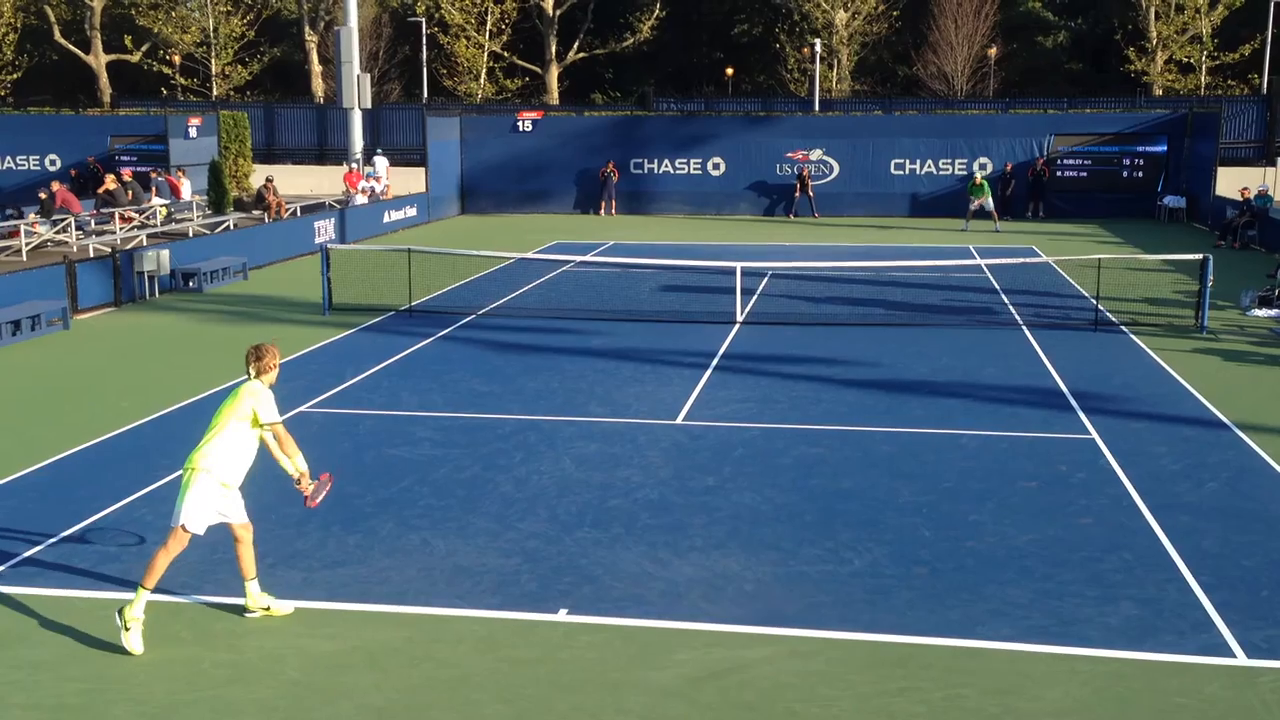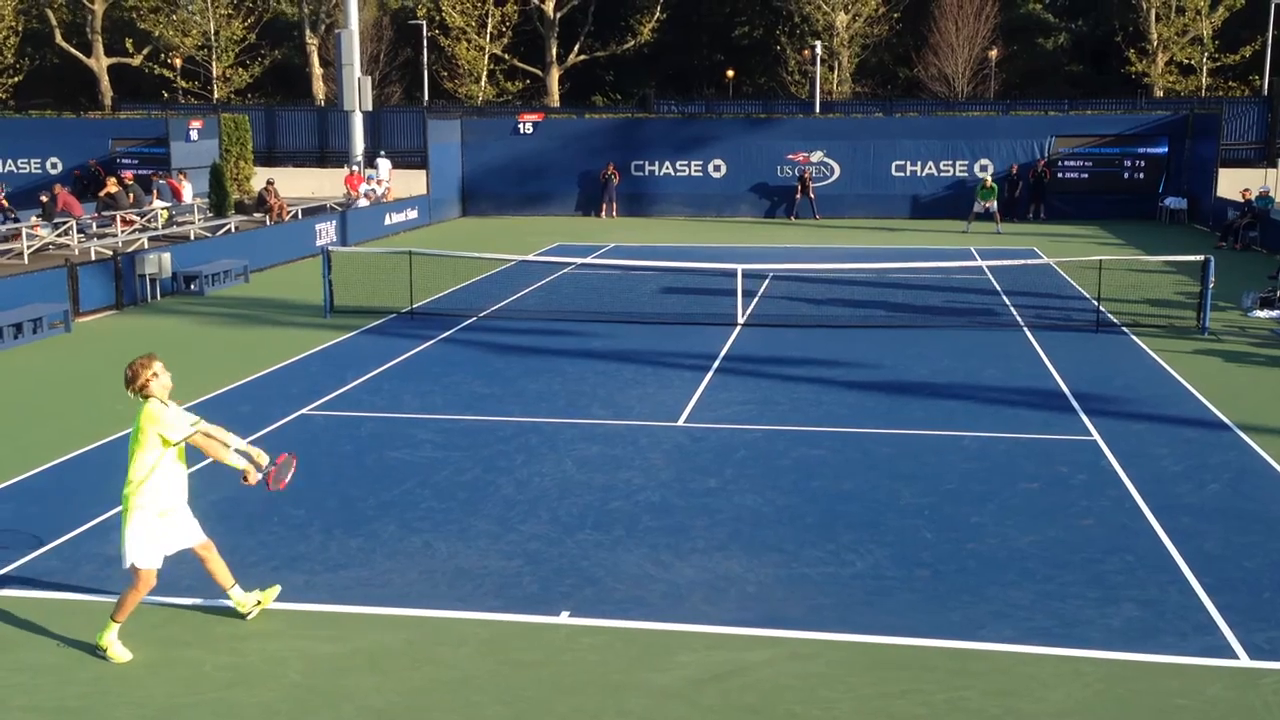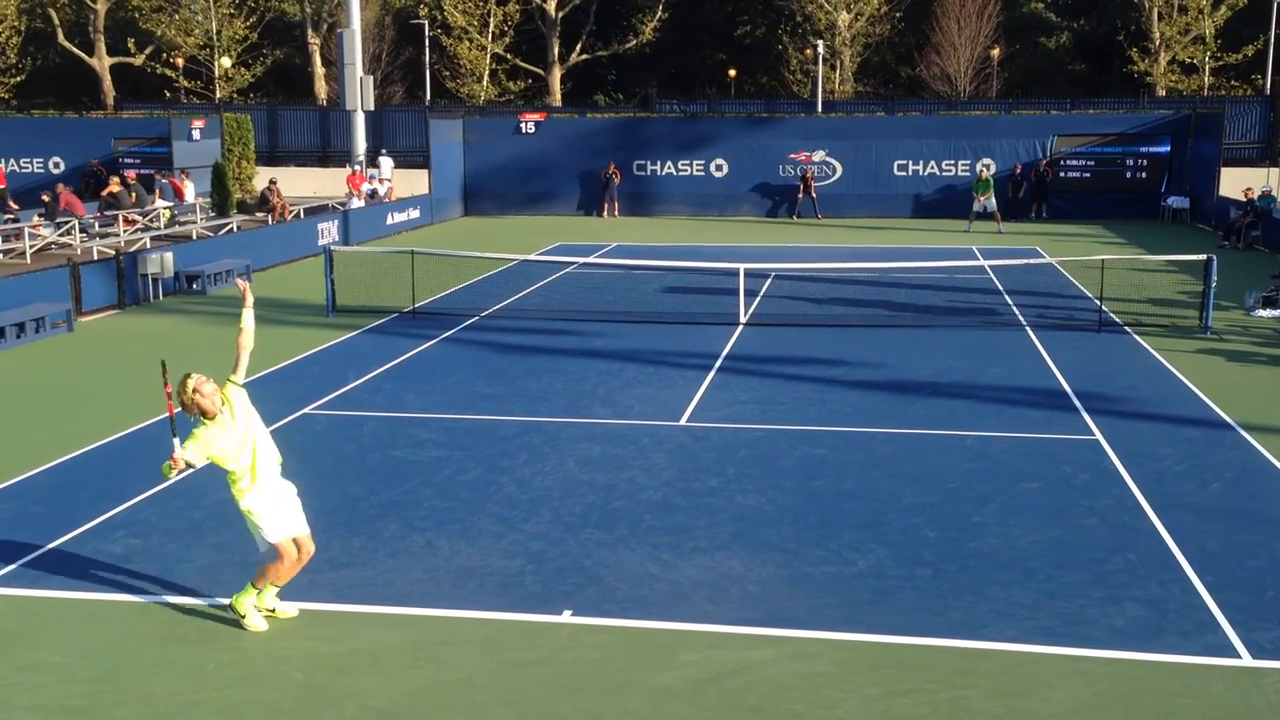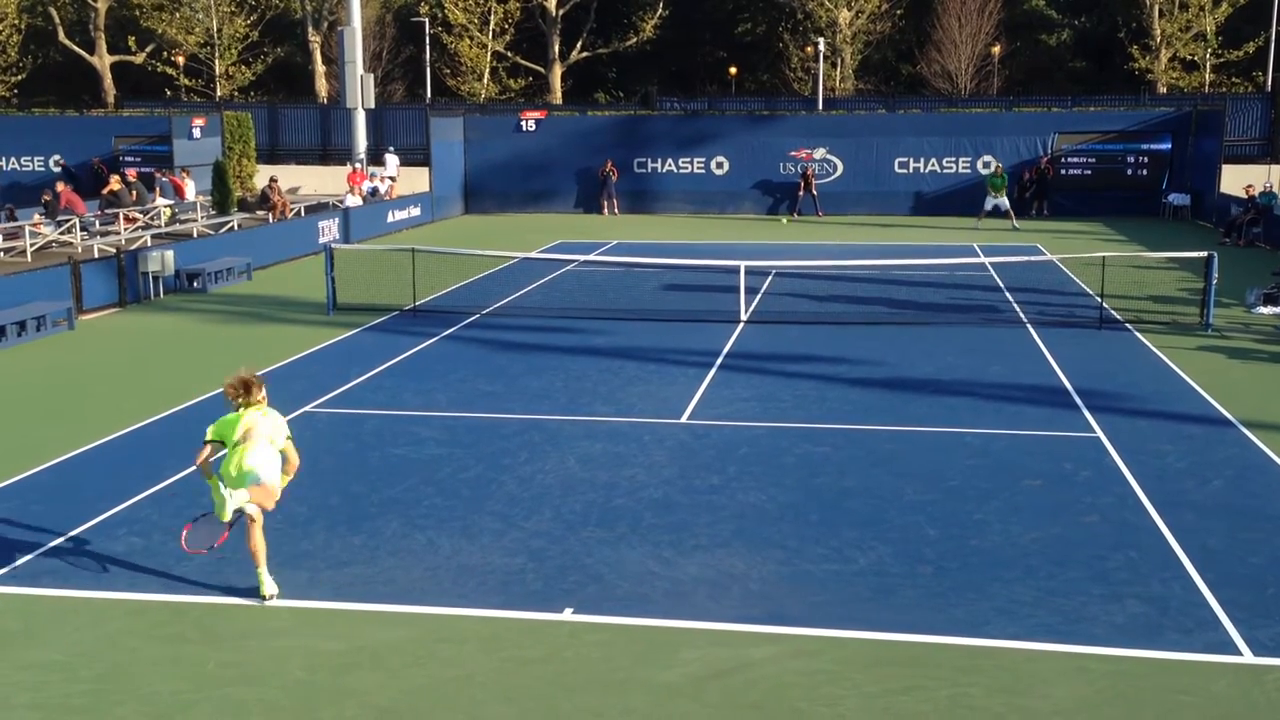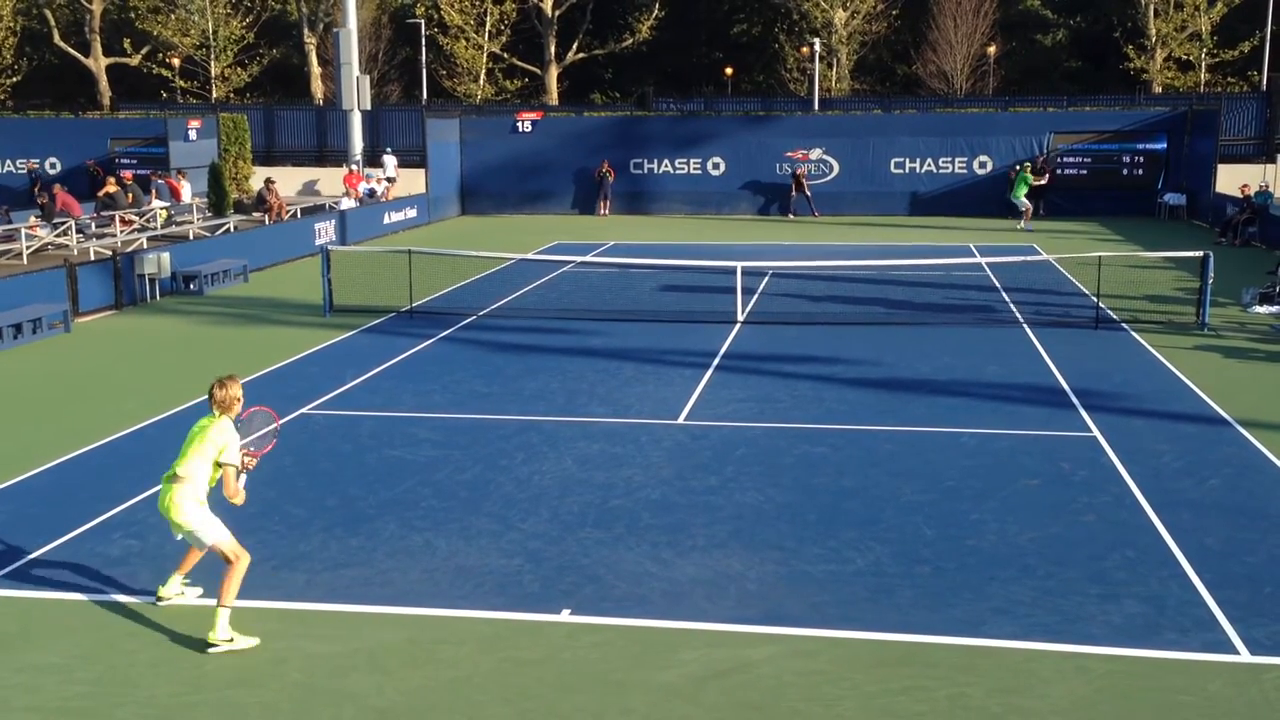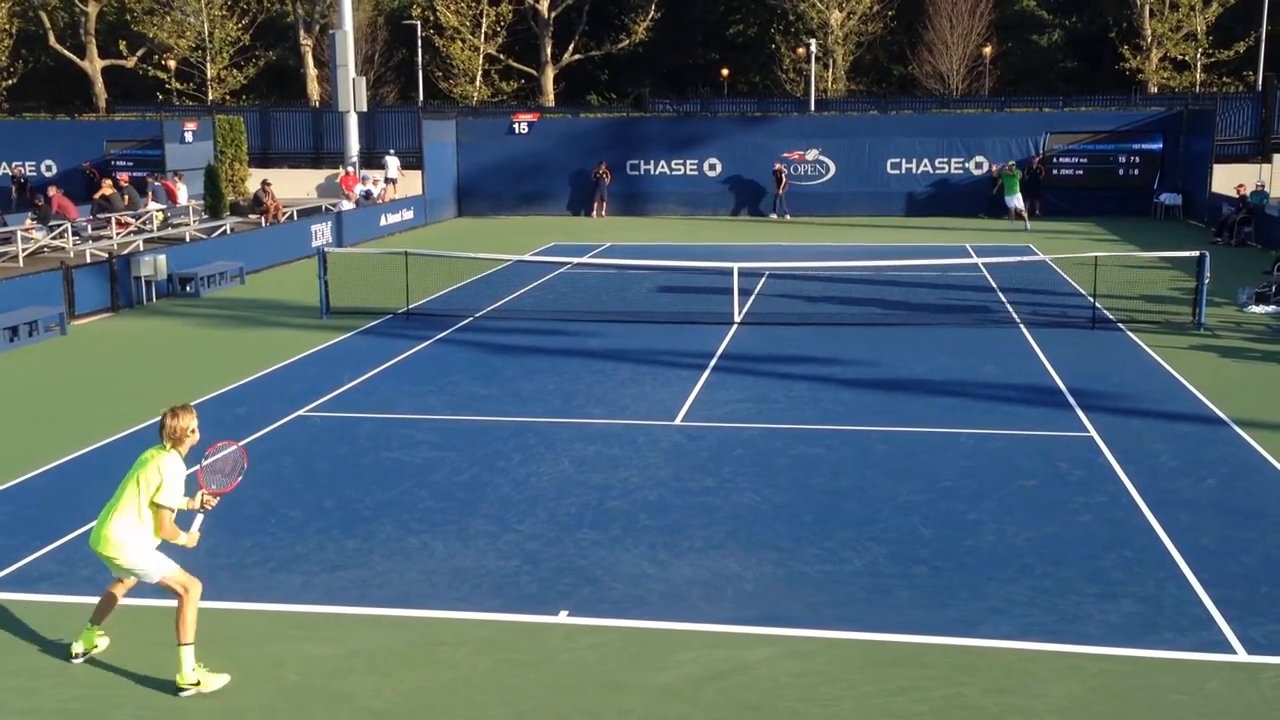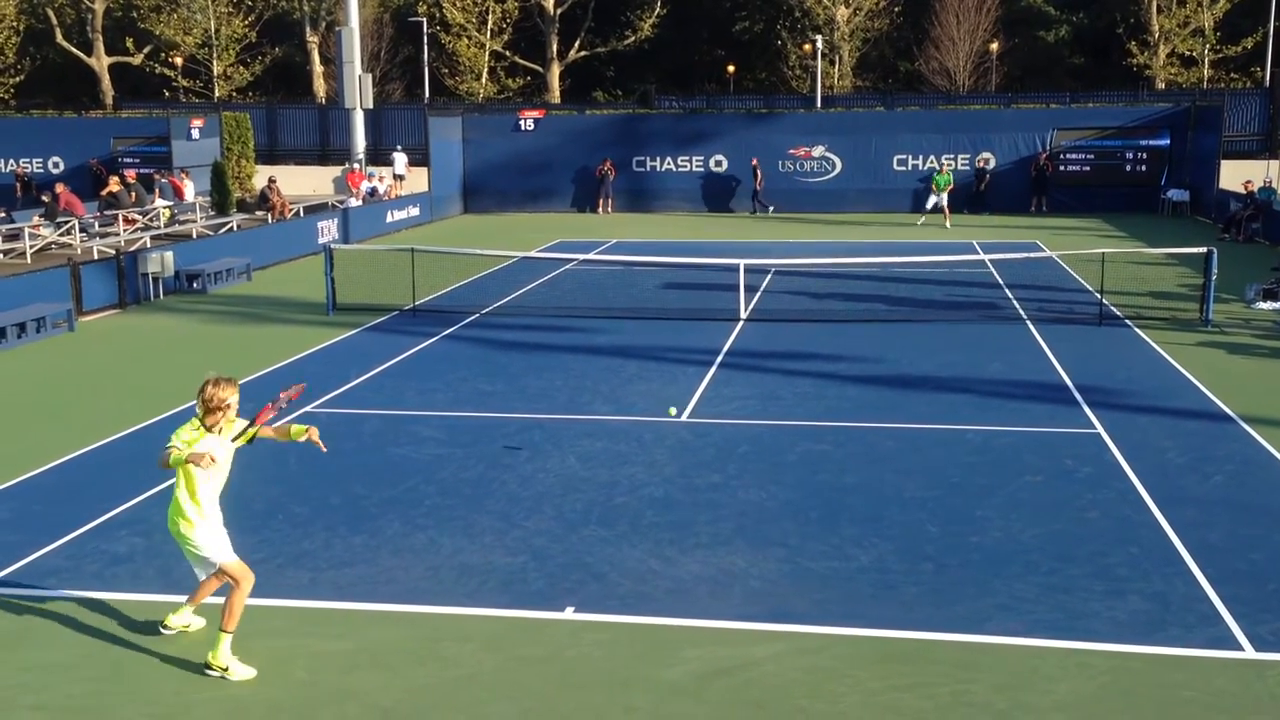
dt=0.7s
person 1, frame 1
left shoulder: (251, 393)
right shoulder: (259, 393)
left elbow: (271, 441)
right elbow: (283, 437)
left wrist: (297, 475)
right wrist: (304, 469)
left hip: (224, 479)
right hip: (206, 474)
left knee: (244, 531)
right knee: (177, 540)
left ankle: (256, 600)
right ankle: (133, 612)
person 1, frame 2
left shoulder: (168, 408)
right shoulder: (156, 413)
left elbow: (211, 429)
right elbow: (206, 445)
left wrist: (250, 449)
right wrist: (245, 465)
left hip: (171, 504)
right hip: (145, 508)
left knee: (207, 549)
right knee: (144, 580)
left ankle: (244, 601)
right ankle: (107, 638)
person 1, frame 3
left shoulder: (232, 394)
right shoulder: (202, 437)
left elbow: (244, 346)
right elbow: (172, 470)
left wrist: (247, 304)
right wrist: (172, 465)
left hip: (278, 485)
right hip: (254, 495)
left knee: (306, 550)
right knee: (287, 557)
left ankle: (265, 598)
right ankle: (244, 601)
person 1, frame 4
left shoulder: (223, 423)
right shoulder: (272, 417)
left elbow: (202, 460)
right elbow: (292, 463)
left wrist: (216, 485)
right wrist: (277, 487)
left hip: (235, 467)
right hip: (262, 458)
left knee: (254, 520)
right knee: (266, 500)
left ankle: (265, 582)
right ankle: (235, 497)
person 1, frame 5
left shoulder: (203, 423)
right shoulder: (229, 435)
right elbow: (229, 491)
left wrist: (235, 464)
right wrist: (239, 497)
left hip: (167, 499)
right hip: (185, 504)
left knee: (202, 541)
right knee: (238, 558)
left ankle: (171, 588)
right ankle: (220, 632)
person 1, frame 6
left shoulder: (152, 454)
right shoulder: (174, 470)
right elbow: (164, 528)
left wrist: (190, 503)
right wrist: (186, 539)
left hip: (104, 535)
right hip: (127, 542)
left knee: (125, 581)
right knee: (190, 588)
left ankle: (85, 643)
right ankle: (188, 672)
person 1, frame 7
left shoulder: (233, 427)
right shoulder: (186, 434)
left elbow: (274, 431)
right elbow: (167, 459)
left wrist: (304, 430)
right wrist: (193, 457)
left hip: (208, 519)
right hip: (192, 525)
left knee: (222, 573)
right knee: (244, 579)
left ankle: (180, 616)
right ankle: (220, 658)
